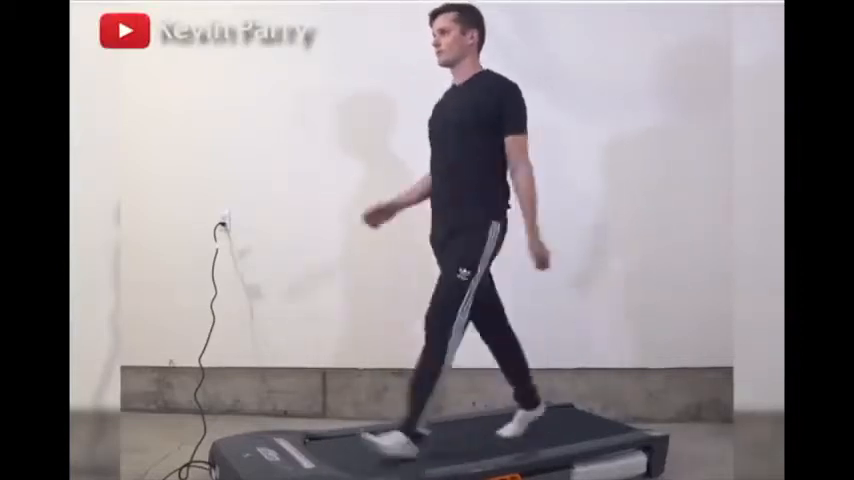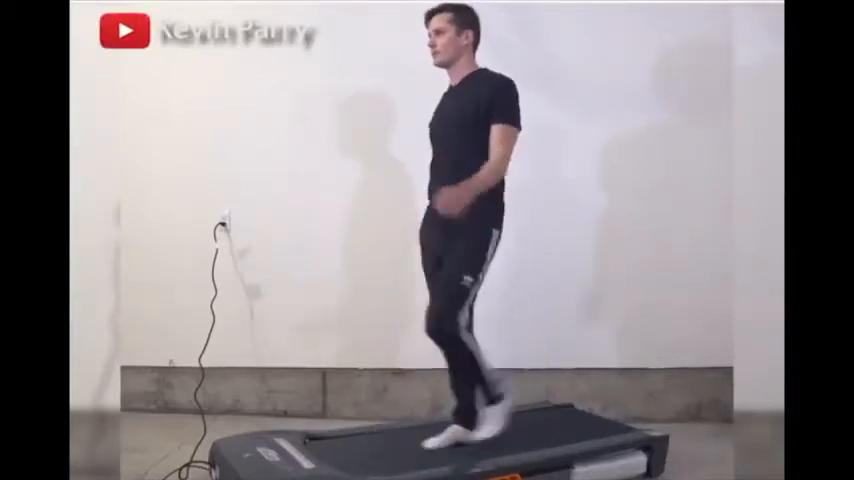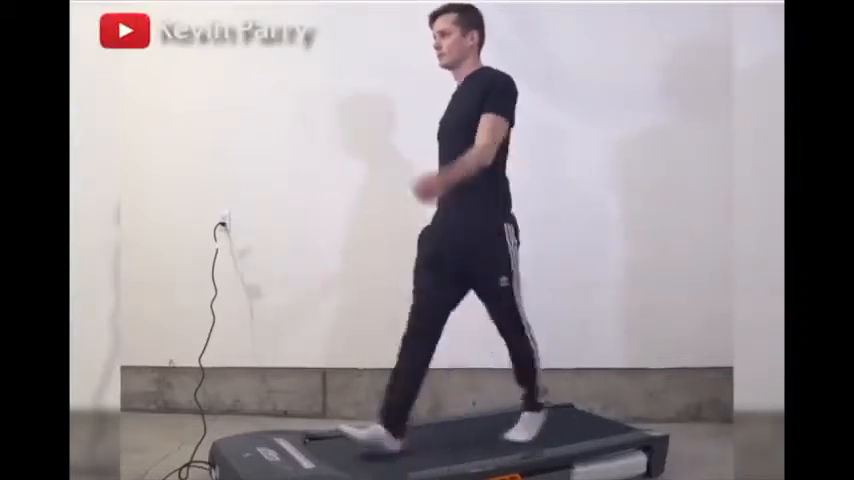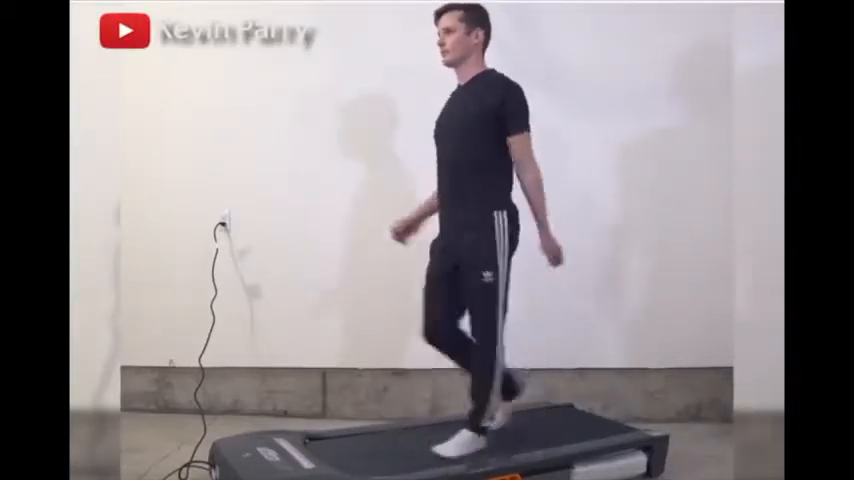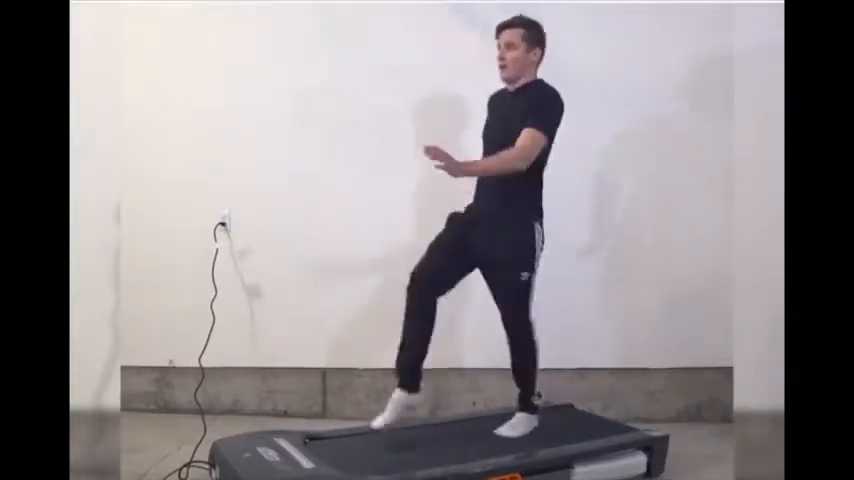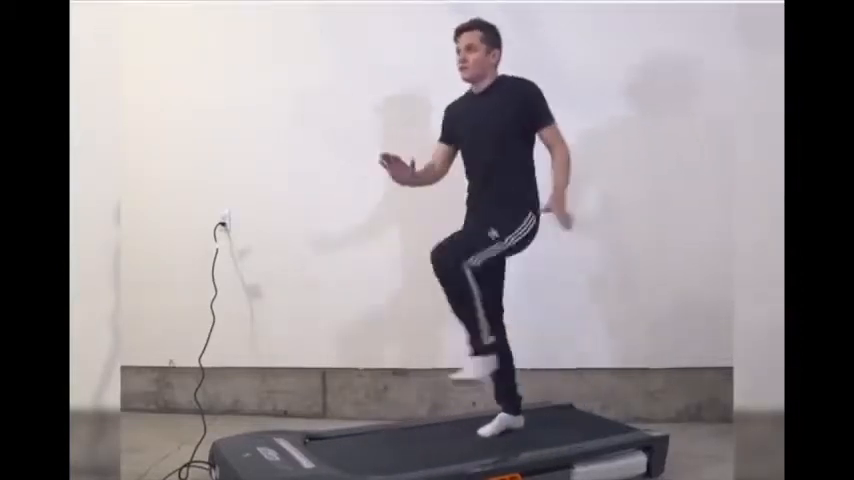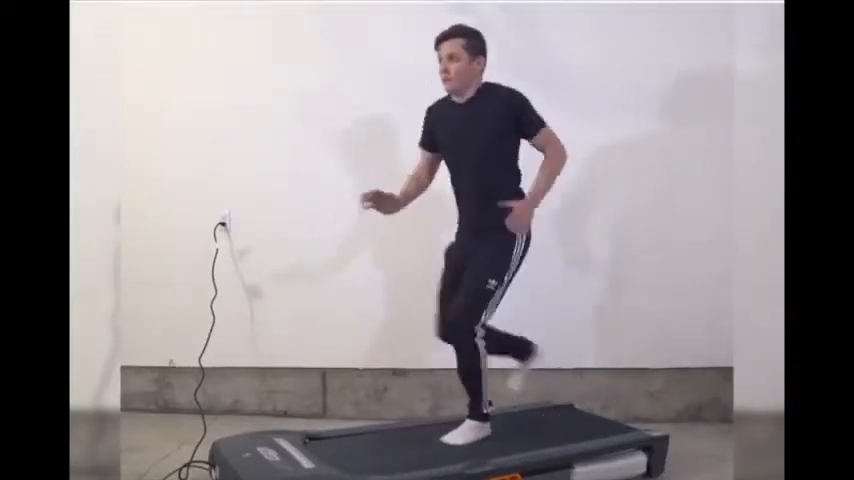
dt=0.4s
person 1, frame 1
left shoulder: (499, 92)
right shoulder: (445, 103)
left elbow: (520, 168)
left wrist: (533, 234)
right wrist: (395, 205)
left hip: (479, 226)
right hip: (447, 226)
left knee: (442, 324)
right knee: (489, 322)
left ankle: (411, 431)
right ankle: (528, 403)
person 1, frame 2
left shoulder: (497, 88)
right shoulder: (447, 101)
left elbow: (500, 160)
left wrist: (463, 193)
left hip: (478, 228)
right hip: (438, 227)
left knee: (444, 322)
right knee: (442, 323)
left ankle: (494, 397)
right ankle: (465, 420)
person 1, frame 3
left shoulder: (497, 85)
right shoulder: (459, 97)
left elbow: (486, 151)
left wrist: (443, 178)
left hip: (487, 230)
right hip: (445, 230)
left knee: (510, 324)
right knee: (420, 327)
left ankle: (532, 406)
right ankle: (391, 428)
person 1, frame 4
left shoulder: (503, 91)
right shoulder: (455, 101)
left elbow: (525, 165)
left wrist: (544, 232)
right wrist: (418, 215)
left hip: (490, 228)
right hip: (452, 232)
left knee: (486, 329)
right knee: (436, 328)
left ankle: (477, 427)
right ankle: (506, 389)
person 1, frame 5
left shoulder: (546, 101)
right shoulder: (498, 99)
left elbow: (520, 158)
left wrist: (461, 168)
left hip: (517, 228)
right hip: (475, 217)
left knee: (516, 320)
right knee: (422, 284)
left ankle: (528, 409)
right ankle: (407, 389)
person 1, frame 6
left shoulder: (522, 93)
right shoulder: (457, 110)
left elbow: (558, 148)
right elbow: (437, 168)
left wrist: (558, 198)
right wrist: (409, 177)
left hip: (517, 217)
right hip: (478, 222)
left knee: (447, 257)
right knee: (488, 316)
left ankle: (484, 349)
right ankle: (510, 410)
person 1, frame 7
left shoulder: (507, 102)
right shoulder: (437, 115)
left elbow: (555, 152)
right elbow: (423, 172)
left wrist: (530, 203)
right wrist: (395, 202)
left hip: (505, 236)
right hip: (467, 237)
left knee: (464, 322)
right knee: (450, 327)
left ankle: (479, 417)
right ankle: (524, 351)
